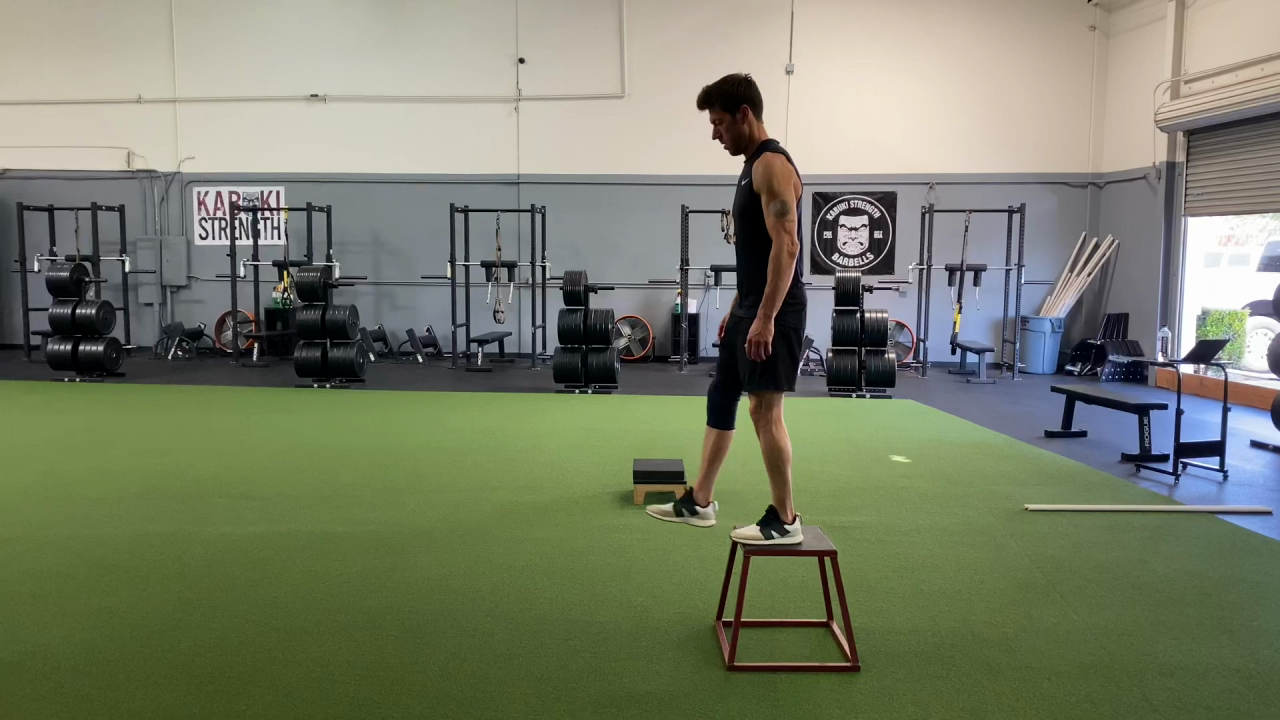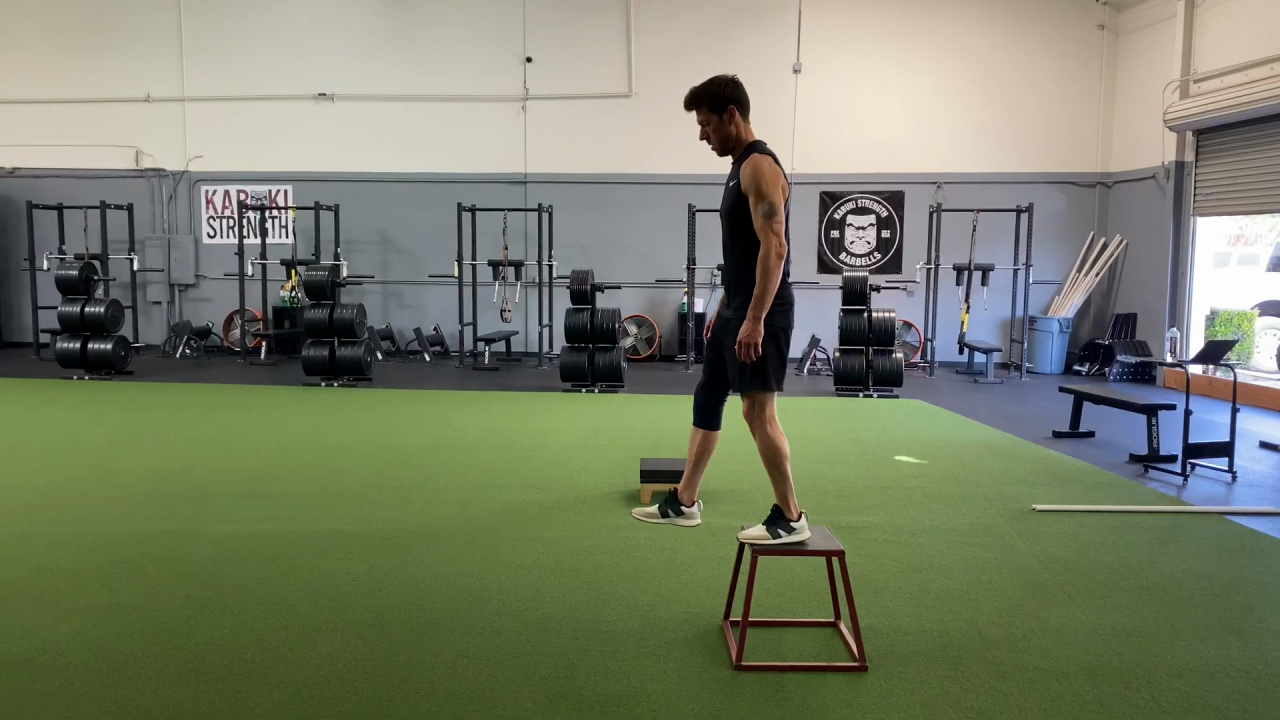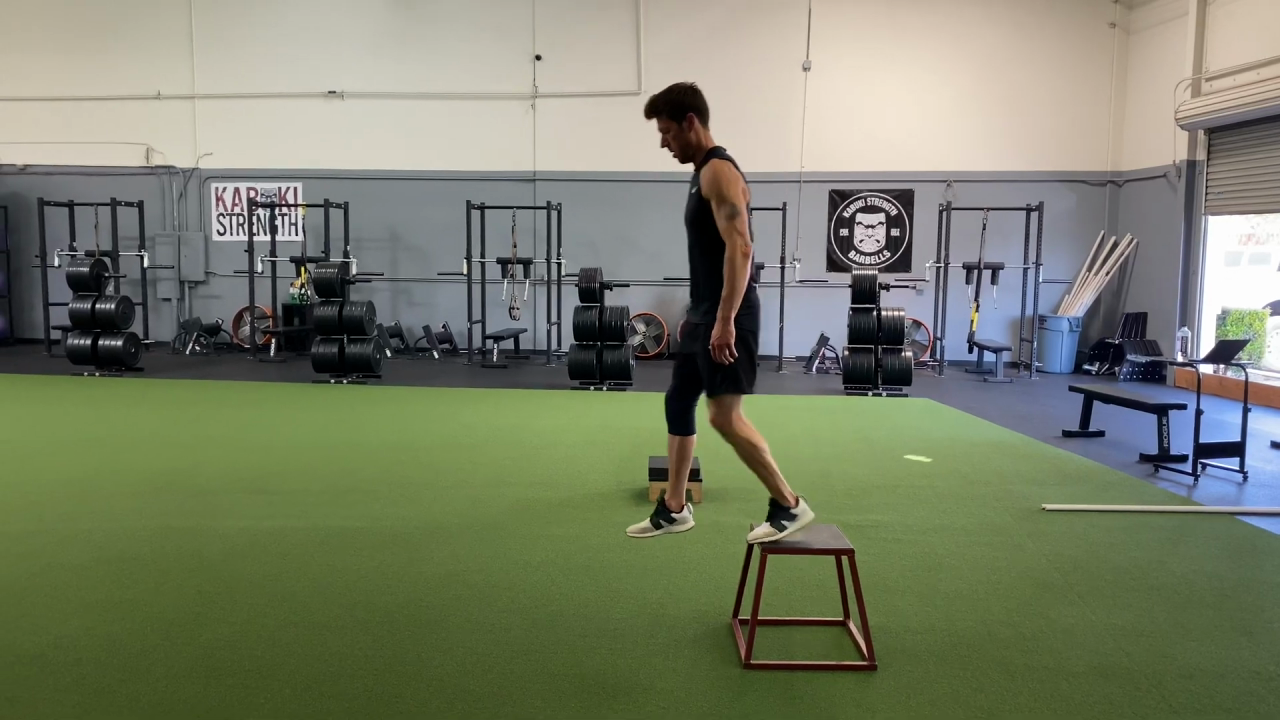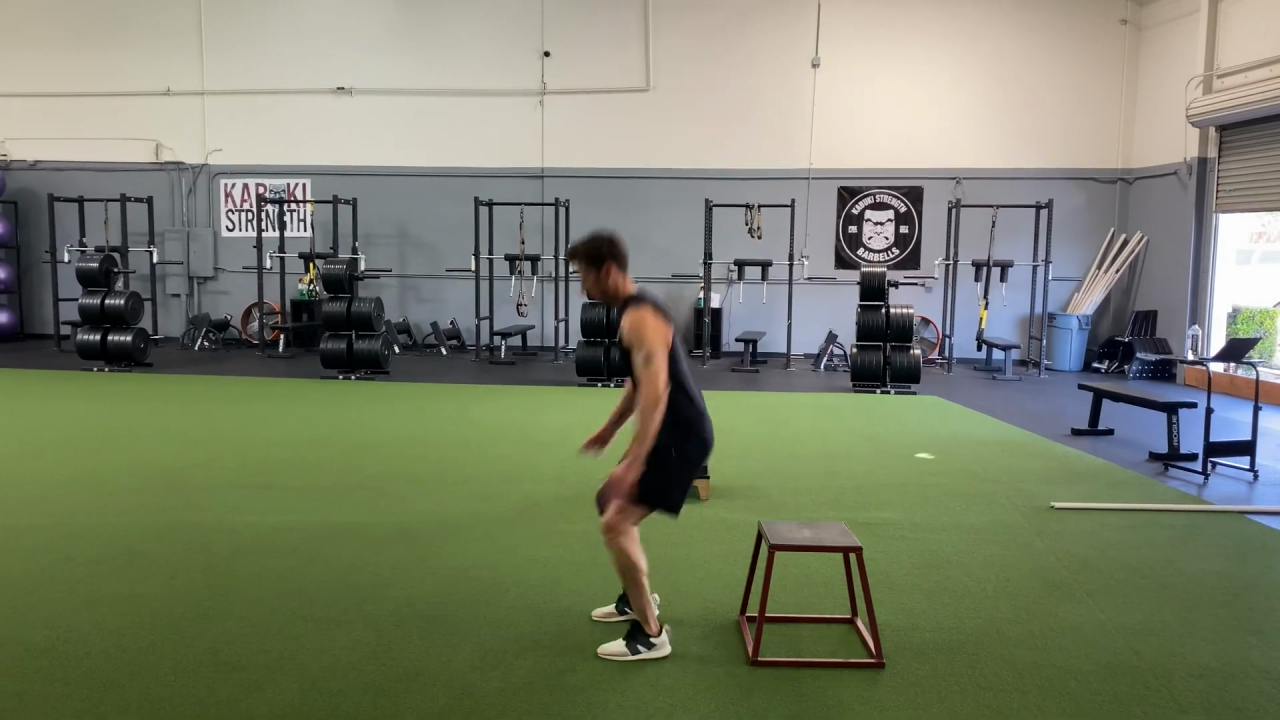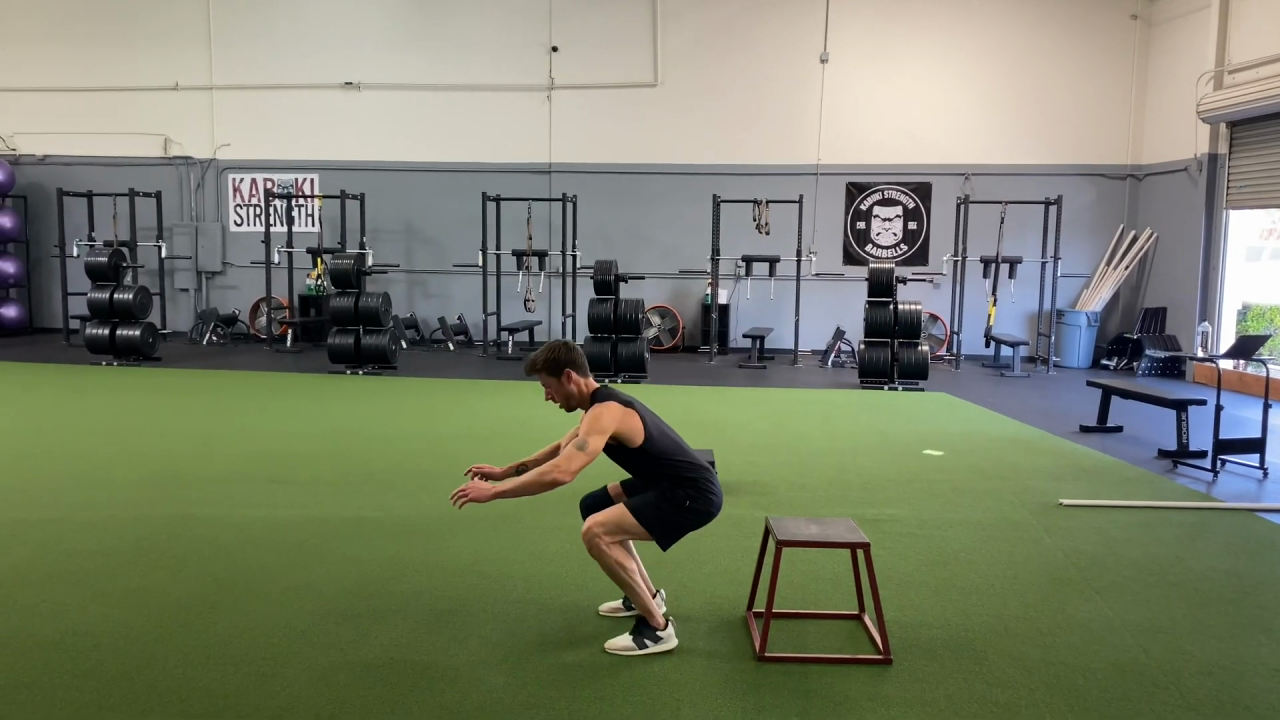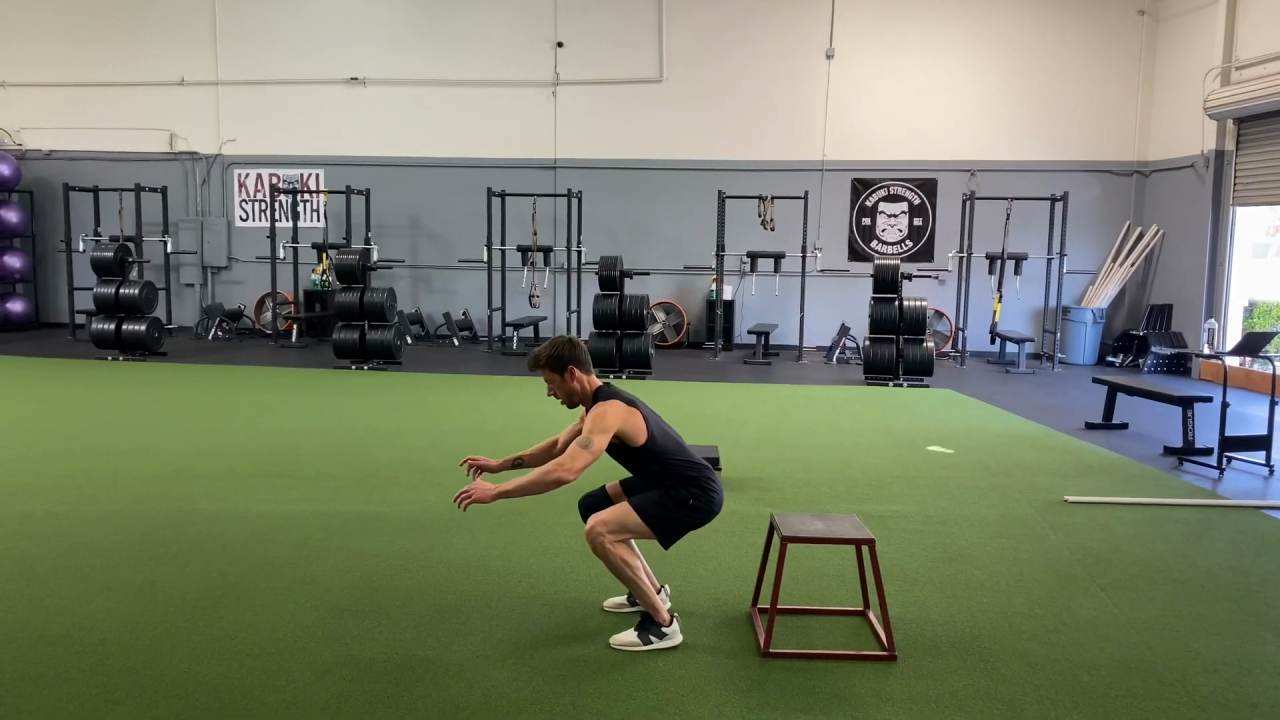
dt=0.4s
person 1, frame 1
left shoulder: (772, 165)
right shoulder: (754, 166)
left elbow: (786, 248)
left wrist: (765, 319)
right wrist: (738, 310)
left hip: (772, 313)
right hip: (750, 309)
left knee: (764, 413)
right knee: (720, 400)
left ankle: (784, 520)
right ankle: (699, 501)
person 1, frame 2
left shoulder: (759, 166)
right shoulder: (740, 168)
left elbow: (774, 249)
left wrist: (754, 321)
right wrist: (724, 309)
left hip: (760, 314)
right hip: (737, 311)
left knee: (758, 413)
right knee: (706, 399)
left ankle: (790, 518)
right ankle: (683, 502)
person 1, frame 3
left shoulder: (717, 171)
right shoulder: (703, 173)
left elbow: (739, 249)
left wrist: (726, 320)
left hip: (726, 316)
right hip: (704, 314)
left knee: (724, 417)
right knee: (677, 404)
left ankle: (788, 504)
right ankle: (673, 509)
person 1, frame 4
left shoulder: (638, 318)
right shoulder: (637, 311)
left elbow: (655, 392)
left wrist: (632, 464)
right wrist: (609, 429)
left hip: (679, 440)
right hip: (672, 433)
left knee: (616, 523)
right knee: (611, 502)
left ankle: (650, 634)
right ankle: (633, 598)
person 1, frame 5
left shoulder: (603, 413)
right shoulder: (603, 403)
left elbow: (560, 472)
right elbow: (561, 450)
left wrist: (493, 491)
right wrist: (503, 472)
left hip: (695, 494)
right hip: (675, 483)
left knee: (596, 532)
right knee: (593, 507)
left ankle: (657, 628)
right ankle: (647, 595)
person 1, frame 6
left shoulder: (606, 411)
right shoulder: (602, 402)
left elbow: (565, 471)
right elbow: (558, 446)
left wrist: (495, 492)
right wrist: (501, 464)
left hip: (695, 494)
right hip: (671, 481)
left knee: (599, 530)
right knee: (592, 507)
left ankle: (662, 624)
right ankle: (652, 591)
